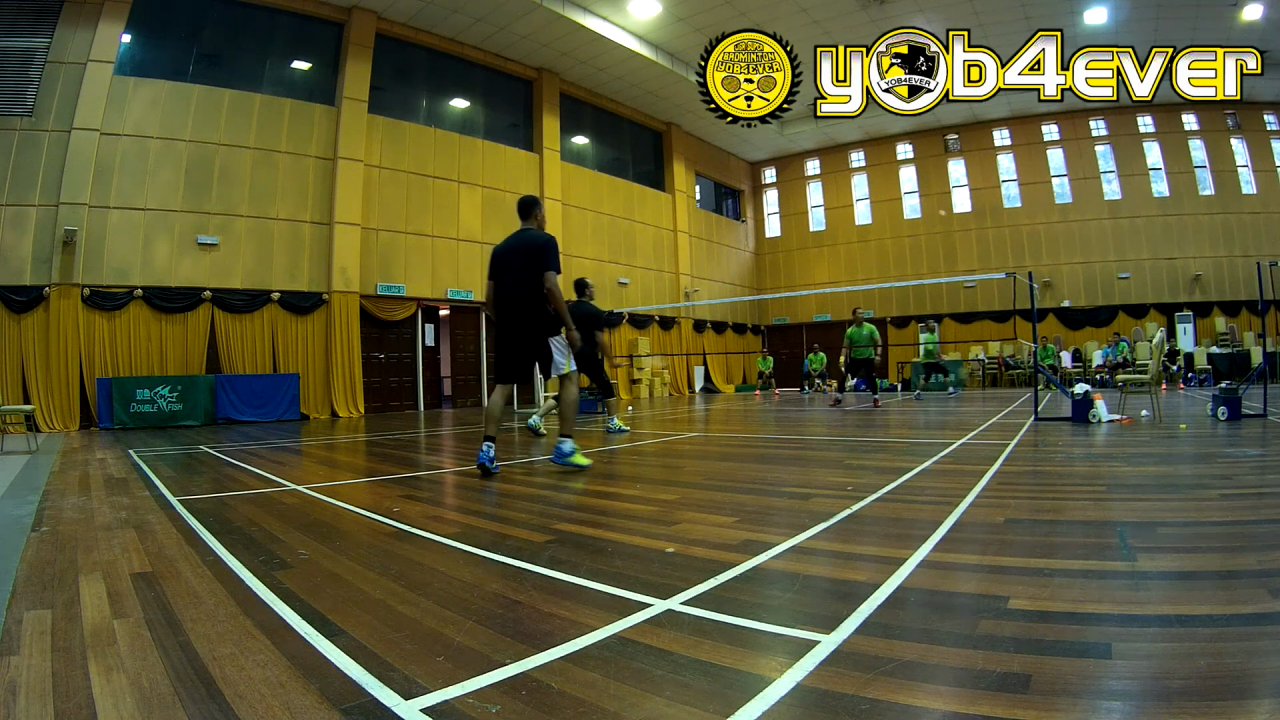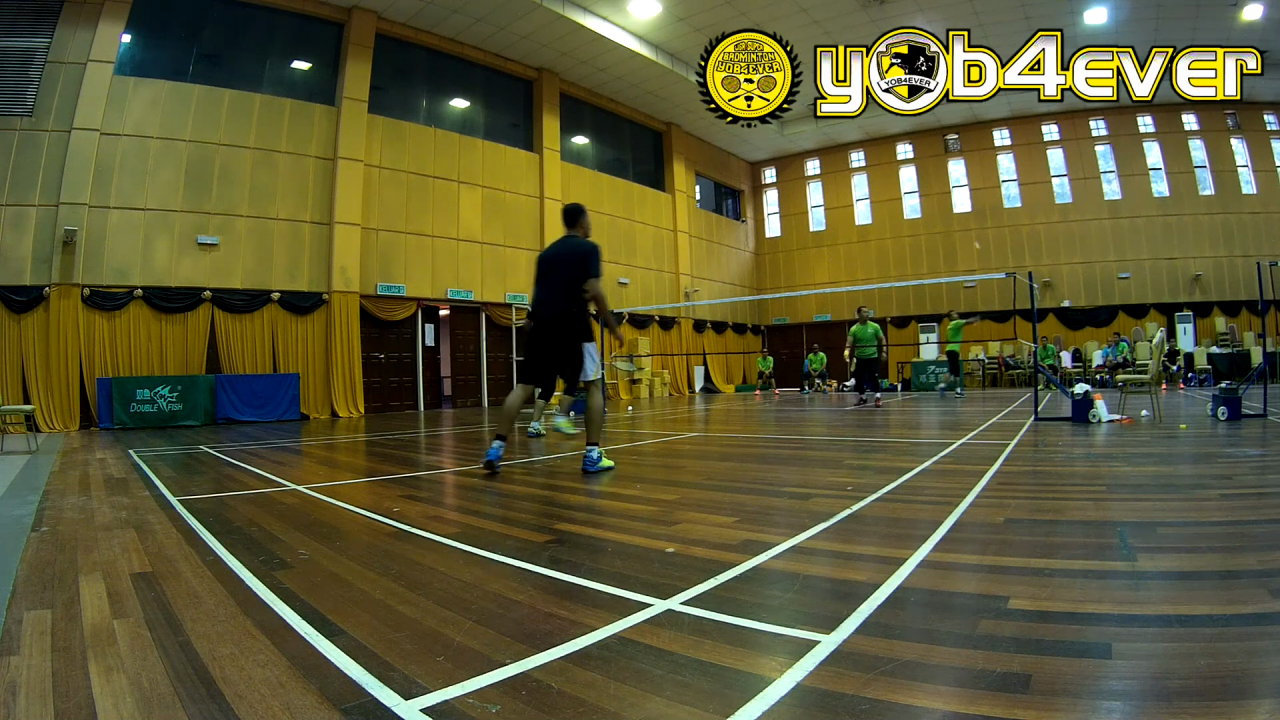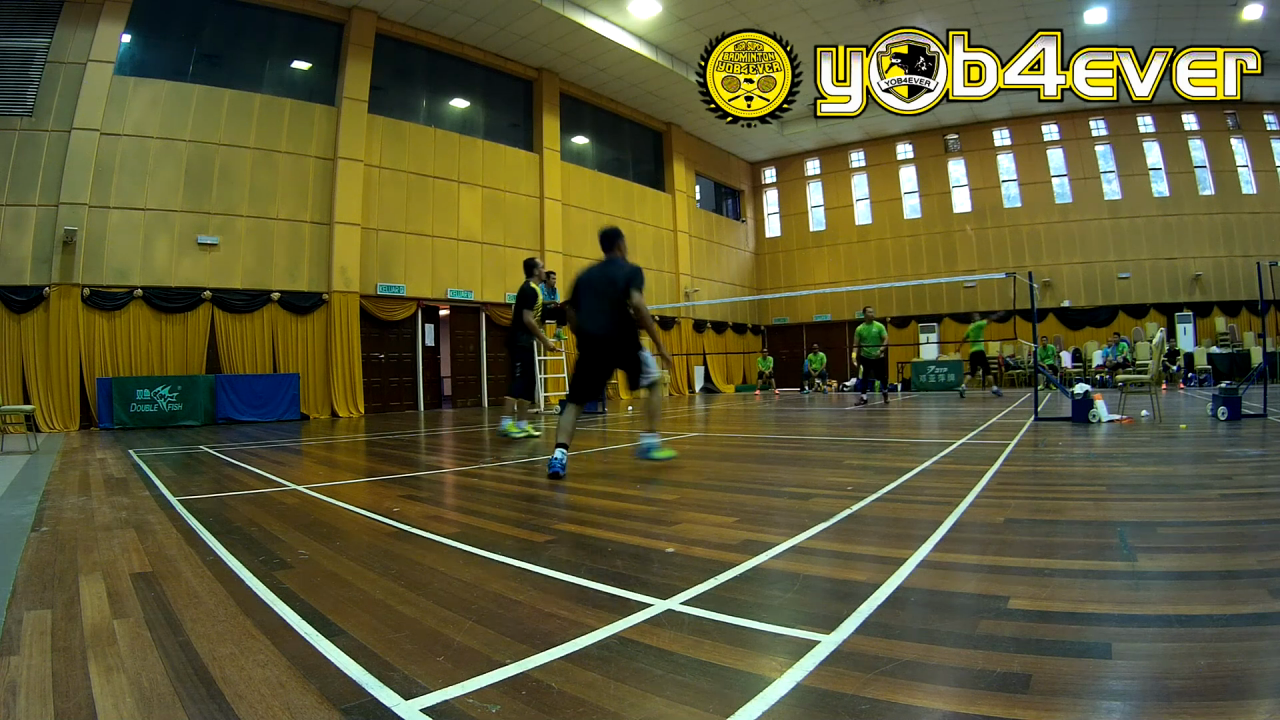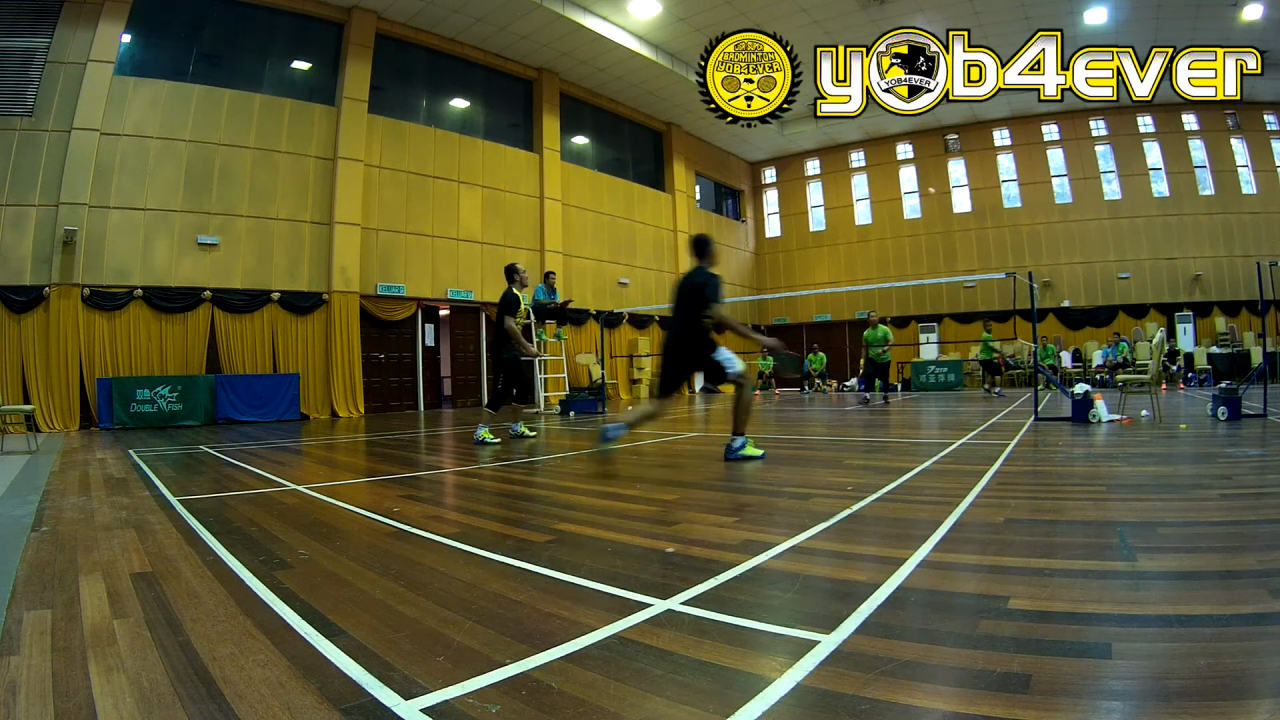
dt=0.3s
person 1, frame 1
left shoulder: (500, 249)
right shoulder: (545, 241)
left elbow: (490, 298)
right elbow: (550, 287)
right wrist: (571, 327)
left hip: (508, 326)
right hip: (540, 324)
left knee: (502, 387)
right knee: (569, 377)
left ankle: (488, 450)
right ankle: (565, 446)
person 1, frame 2
left shoulder: (546, 253)
right shoulder: (588, 248)
right elbow: (593, 291)
right wrist: (613, 326)
left hip: (540, 326)
right hip: (572, 326)
left knee: (524, 387)
right knee: (593, 387)
left ankle: (496, 448)
right ankle: (592, 455)
person 1, frame 3
left shoulder: (584, 276)
right shoulder: (631, 271)
left elbow: (572, 318)
right elbow: (638, 304)
right wrist: (660, 346)
left hip: (590, 343)
right hip: (622, 339)
left knee: (575, 403)
right knee: (655, 383)
left ankle: (559, 456)
right ankle: (650, 442)
person 1, frame 4
left shoulder: (687, 280)
right shoulder: (709, 279)
right elbow: (719, 316)
right wrist: (756, 337)
left hip: (674, 345)
right hip: (695, 344)
left knee: (661, 402)
right knee: (745, 381)
left ankle: (617, 428)
right ankle: (737, 443)
